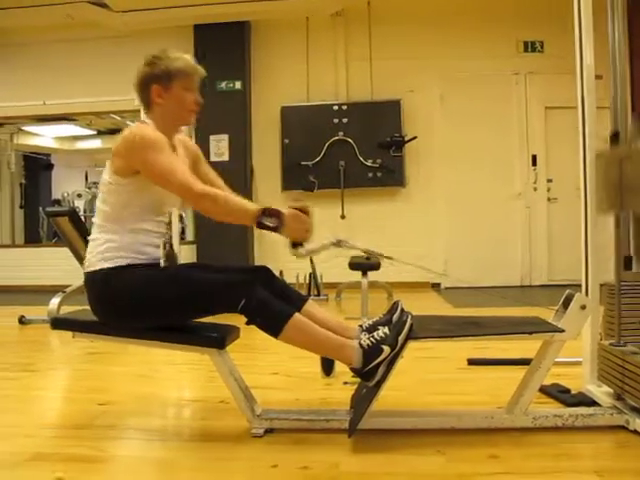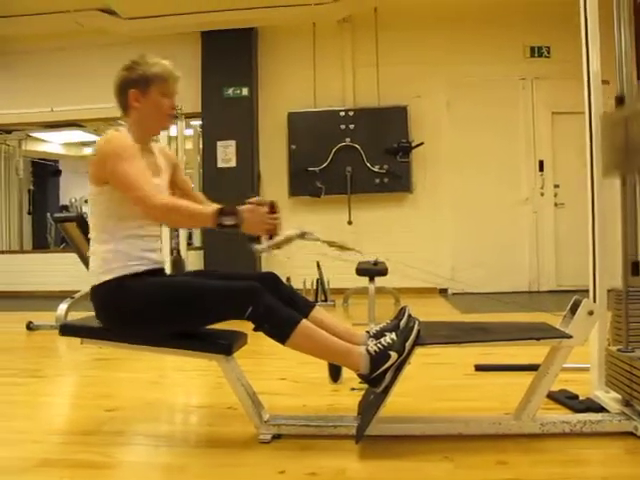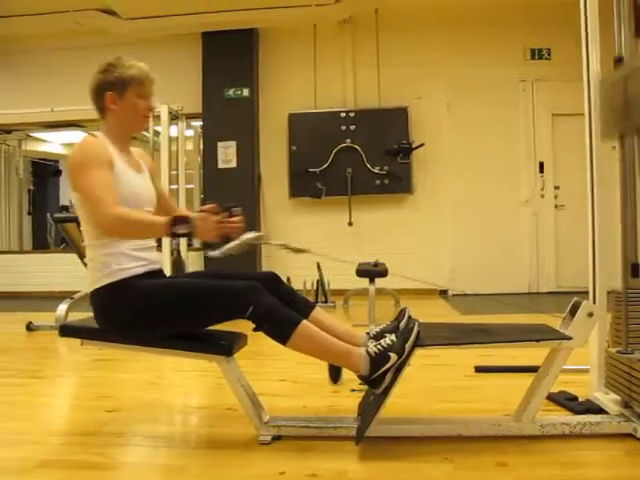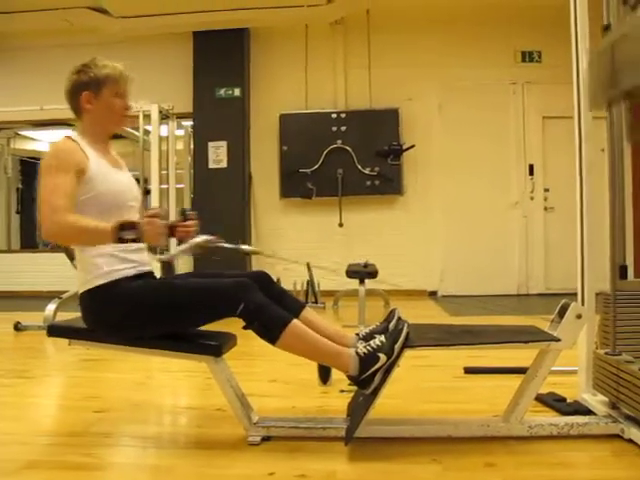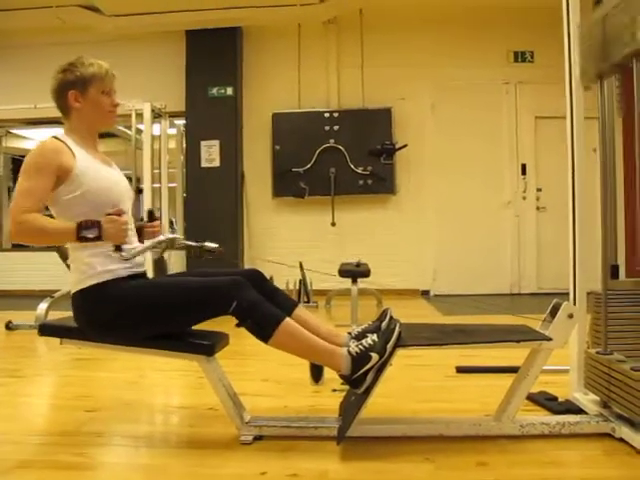
dt=0.1s
person 1, frame 1
left shoulder: (181, 145)
right shoulder: (141, 139)
left elbow: (227, 197)
right elbow: (200, 197)
left wrist: (275, 216)
right wrist: (274, 220)
left hip: (145, 275)
right hip: (115, 284)
left knee: (259, 277)
right knee: (244, 291)
left ankle: (358, 336)
right ankle: (358, 356)
person 1, frame 2
left shoulder: (160, 154)
right shoulder: (115, 146)
left elbow: (199, 205)
right elbow: (156, 208)
left wrist: (245, 216)
right wrist: (232, 218)
left hip: (150, 282)
right hip: (121, 294)
left knee: (266, 284)
right knee: (252, 298)
left ankle: (364, 342)
right ankle: (365, 362)
person 1, frame 3
left shoulder: (140, 158)
right shoulder: (90, 150)
left elbow: (168, 212)
right elbow: (110, 220)
left wrist: (199, 223)
right wrist: (185, 225)
left hip: (150, 286)
right hip: (120, 297)
left knee: (267, 282)
right knee: (249, 297)
left ankle: (366, 342)
right ankle: (365, 364)
person 1, frame 4
left shoulder: (114, 157)
right shoulder: (67, 152)
right elbow: (55, 227)
left wrist: (168, 230)
right wrist: (128, 230)
left hip: (138, 286)
right hip: (109, 299)
left knee: (257, 282)
right knee: (239, 296)
left ankle: (355, 344)
right ankle: (355, 364)
person 1, frame 5
left shoulder: (99, 158)
right shoulder: (52, 153)
right elbow: (19, 224)
left wrist: (140, 232)
right wrist: (91, 230)
left hip: (133, 286)
right hip: (104, 299)
left knee: (251, 279)
right knee: (233, 293)
left ankle: (346, 342)
right ankle: (347, 362)
